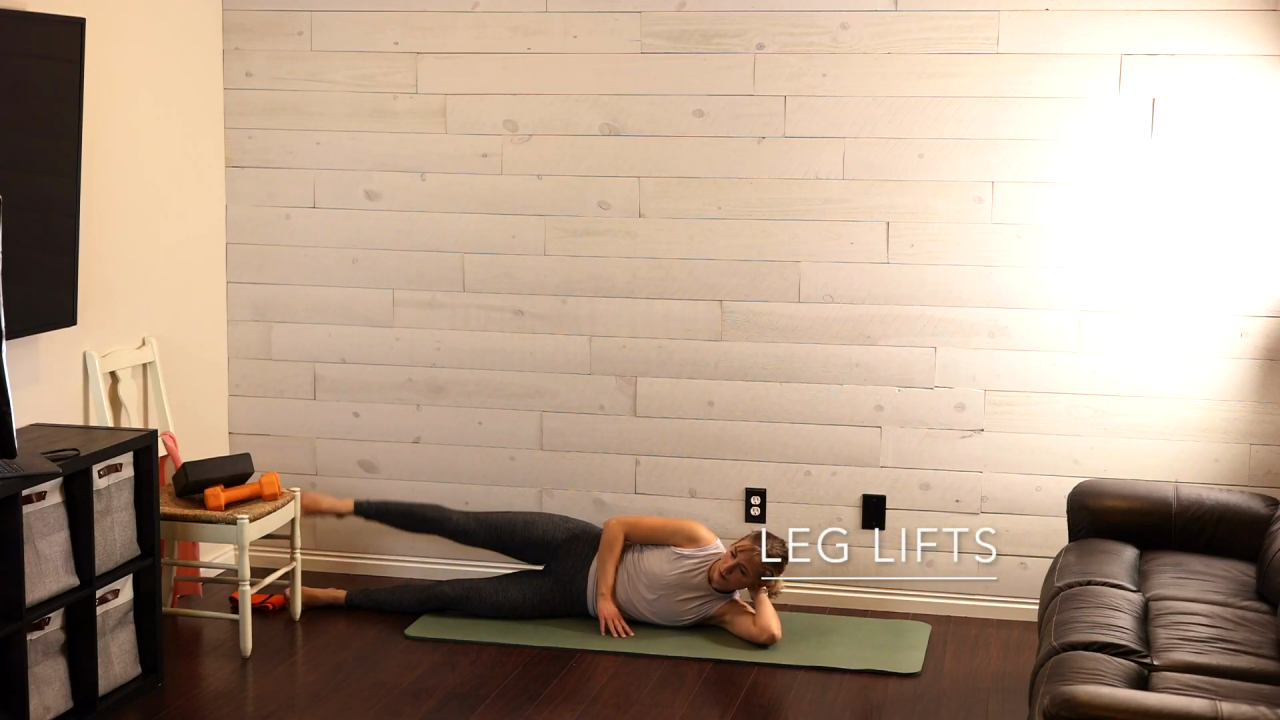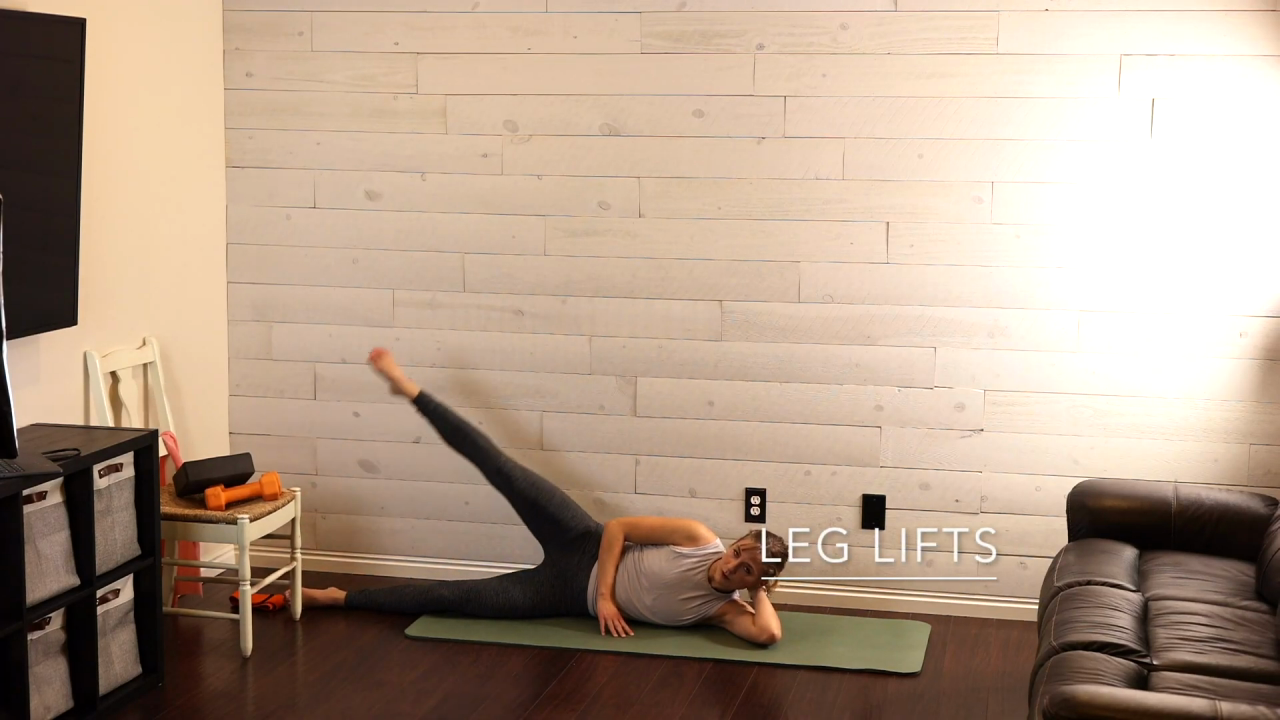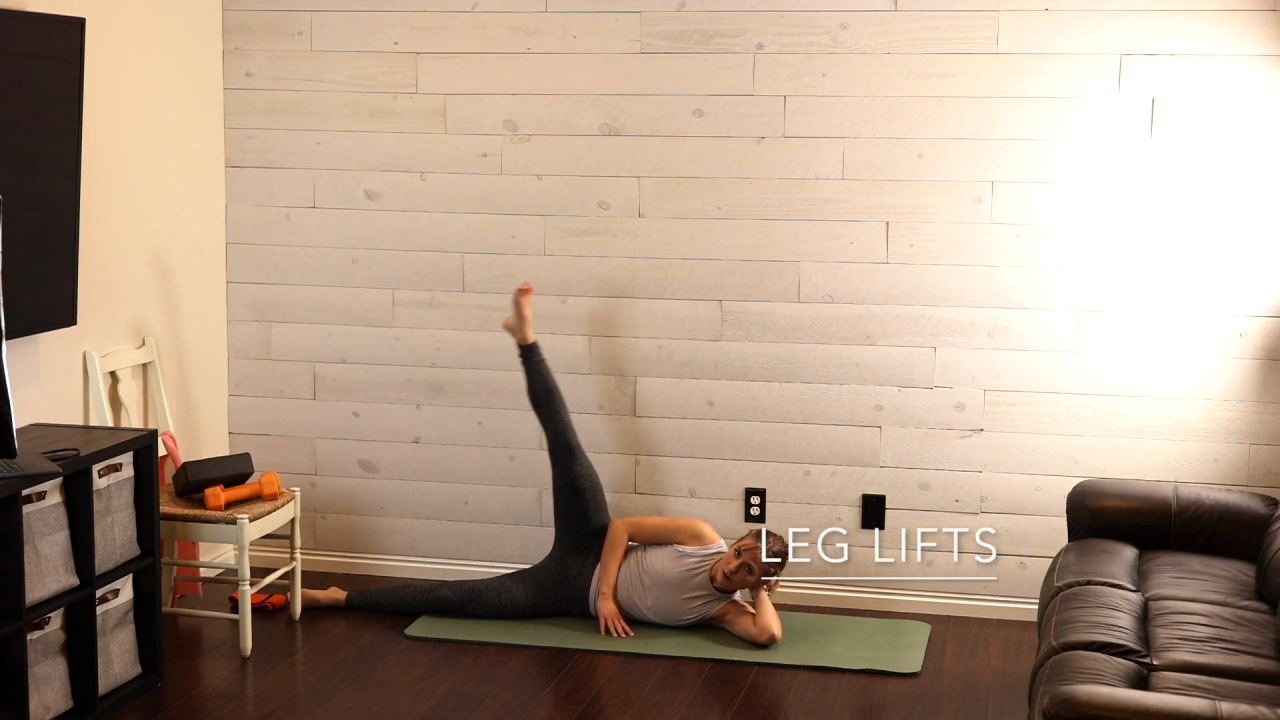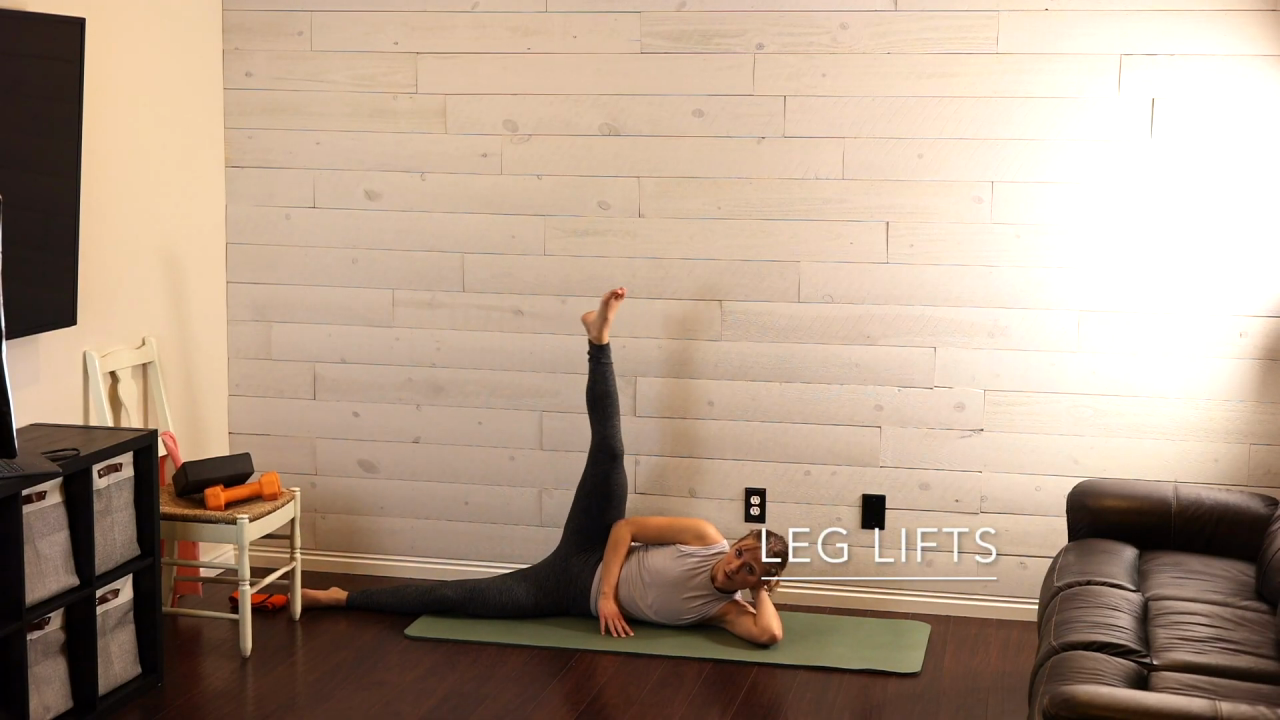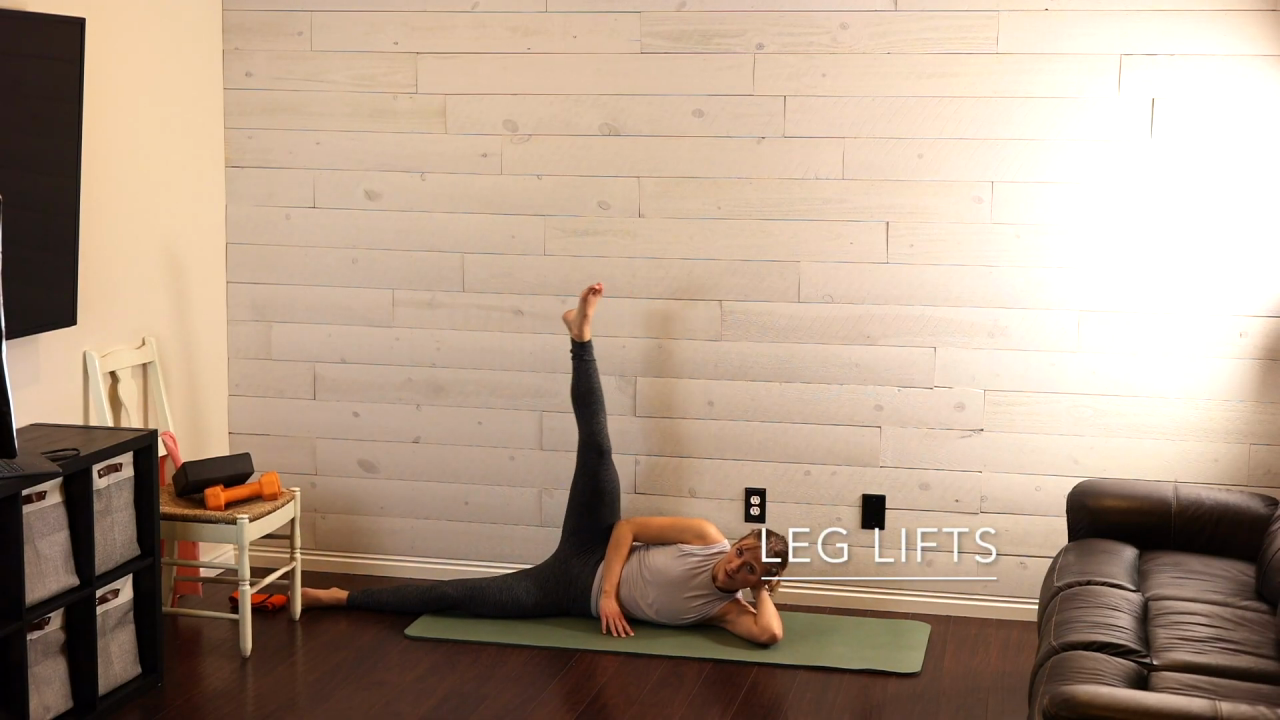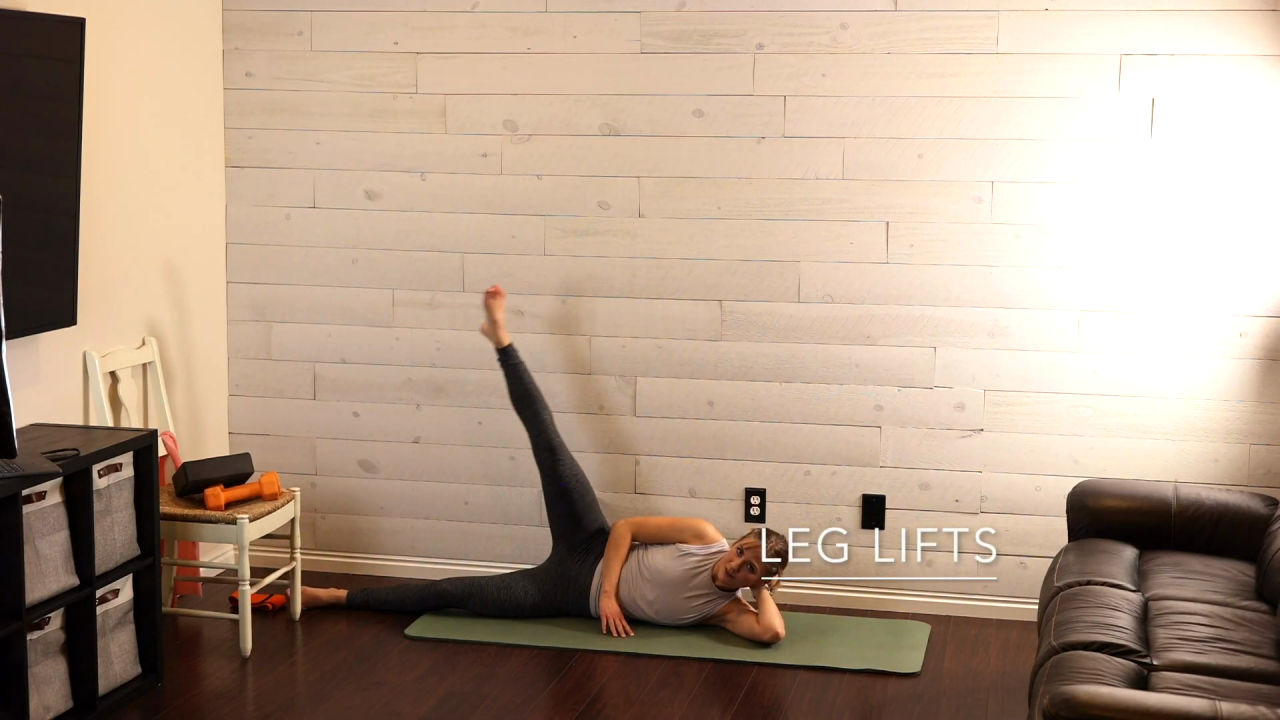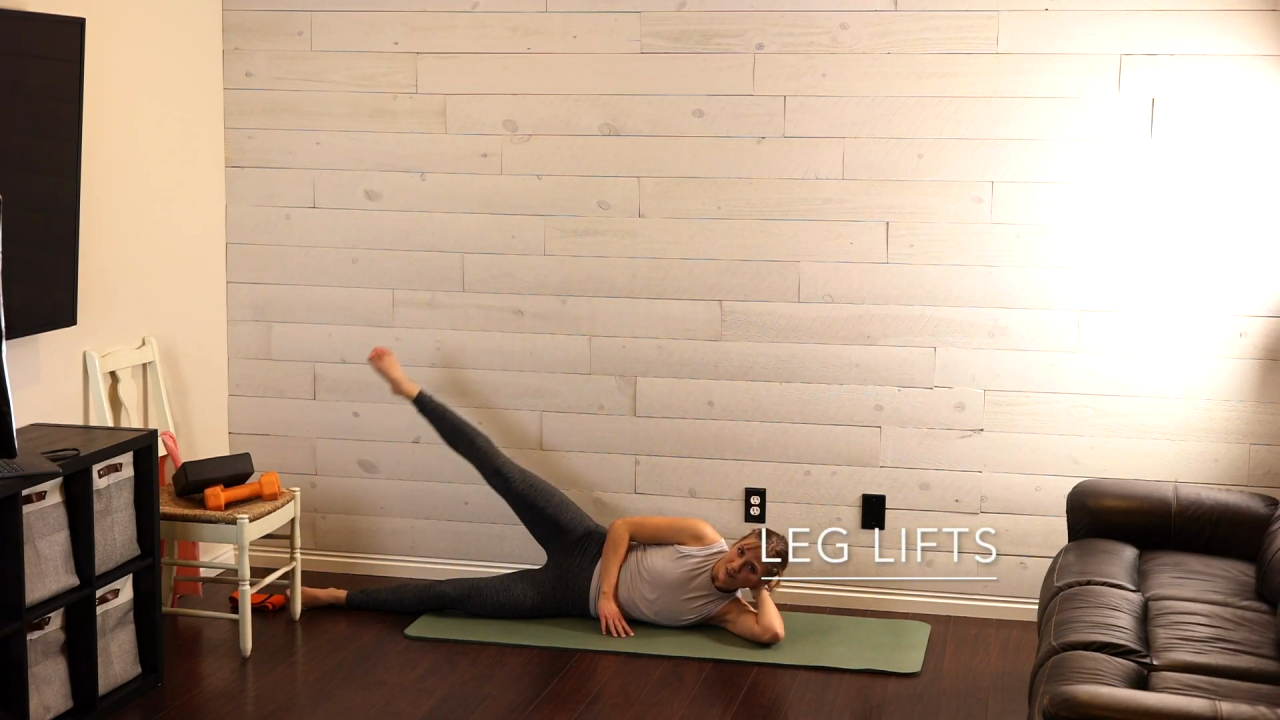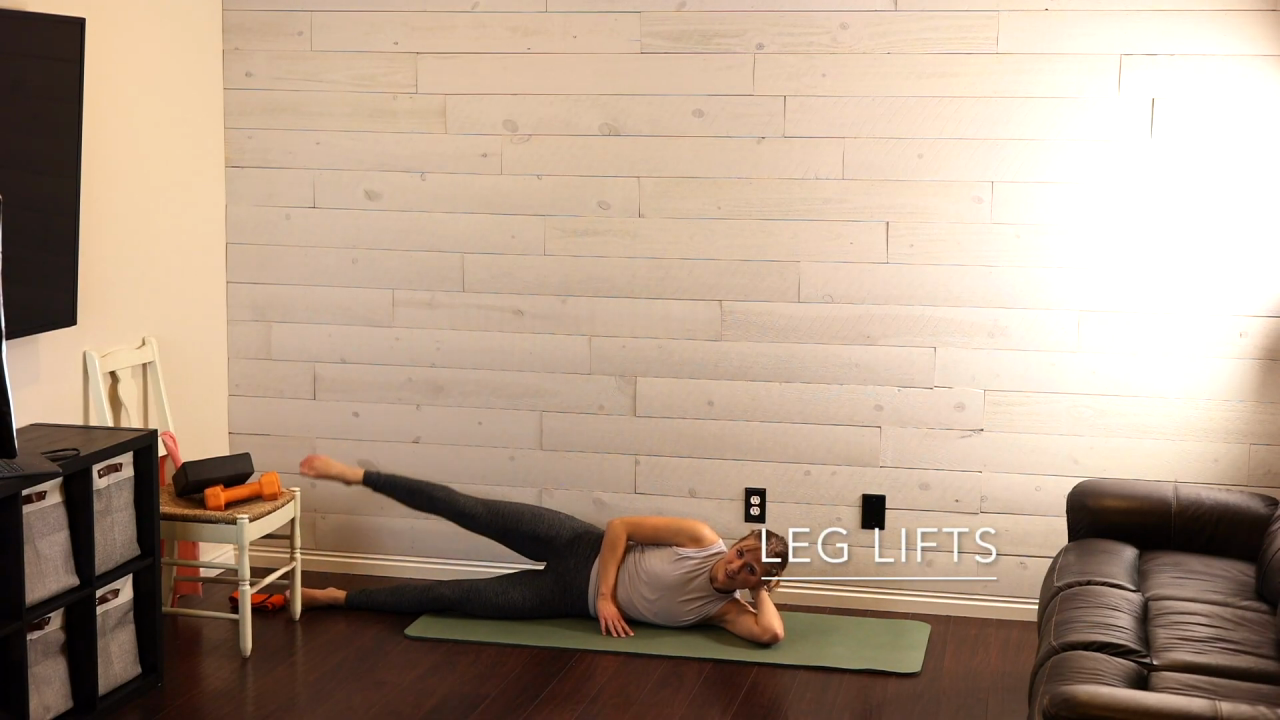
dt=0.2s
person 1, frame 1
left shoulder: (729, 606)
right shoulder: (698, 540)
left elbow: (766, 627)
right elbow: (618, 526)
left wrist: (765, 593)
right wrist: (606, 592)
left hip: (573, 601)
right hip: (580, 554)
left knee: (453, 594)
right knee: (463, 527)
left ankle: (338, 596)
right ankle: (345, 507)
person 1, frame 2
left shoulder: (724, 610)
right shoulder: (701, 539)
left elbow: (769, 633)
right elbow: (618, 528)
left wrist: (758, 596)
right wrist: (605, 594)
left hip: (573, 597)
right hip: (584, 555)
left knee: (457, 597)
right knee: (497, 467)
left ankle: (338, 598)
right ankle: (408, 389)
person 1, frame 3
left shoulder: (723, 608)
right shoulder: (702, 537)
right elbow: (621, 527)
left wrist: (759, 589)
right wrist: (606, 593)
left hip: (577, 598)
right hip: (588, 556)
left knee: (454, 598)
right knee: (567, 446)
left ankle: (339, 599)
right ankle: (526, 337)
person 1, frame 4
left shoulder: (725, 609)
right shoulder: (706, 538)
left elbow: (769, 635)
right elbow: (625, 527)
left wrist: (761, 591)
right wrist: (608, 593)
left hip: (578, 598)
right hip: (587, 557)
left knee: (455, 597)
right knee: (608, 448)
left ankle: (340, 599)
person 1, frame 5
left shoulder: (726, 609)
right shoulder: (707, 538)
right elbow: (629, 527)
left wrist: (762, 590)
right wrist: (609, 591)
left hip: (576, 598)
right hip: (592, 556)
left knee: (455, 596)
right knee: (596, 449)
left ankle: (339, 598)
right ankle: (582, 334)
person 1, frame 6
left shoulder: (725, 609)
right shoulder: (704, 535)
left elbow: (771, 632)
right elbow: (625, 526)
left wrist: (763, 589)
right wrist: (609, 591)
left hip: (575, 598)
right hip: (590, 550)
left knee: (453, 594)
right knee: (549, 443)
left ankle: (336, 597)
right ankle: (502, 340)
person 1, frame 7
left shoulder: (724, 609)
right shoulder: (702, 536)
left elbow: (772, 631)
right elbow: (621, 525)
left wrist: (760, 574)
right wrist: (609, 587)
left hip: (577, 598)
right hip: (583, 546)
left knee: (452, 596)
right knee: (499, 469)
left ankle: (337, 596)
right ankle: (410, 392)
person 1, frame 8
left shoulder: (722, 608)
right shoulder: (701, 539)
left elbow: (771, 631)
right elbow: (619, 526)
left wrist: (760, 580)
right wrist: (607, 590)
left hip: (574, 601)
right hip: (579, 549)
left knee: (450, 597)
right knee: (467, 510)
left ankle: (336, 596)
right ankle: (355, 475)
